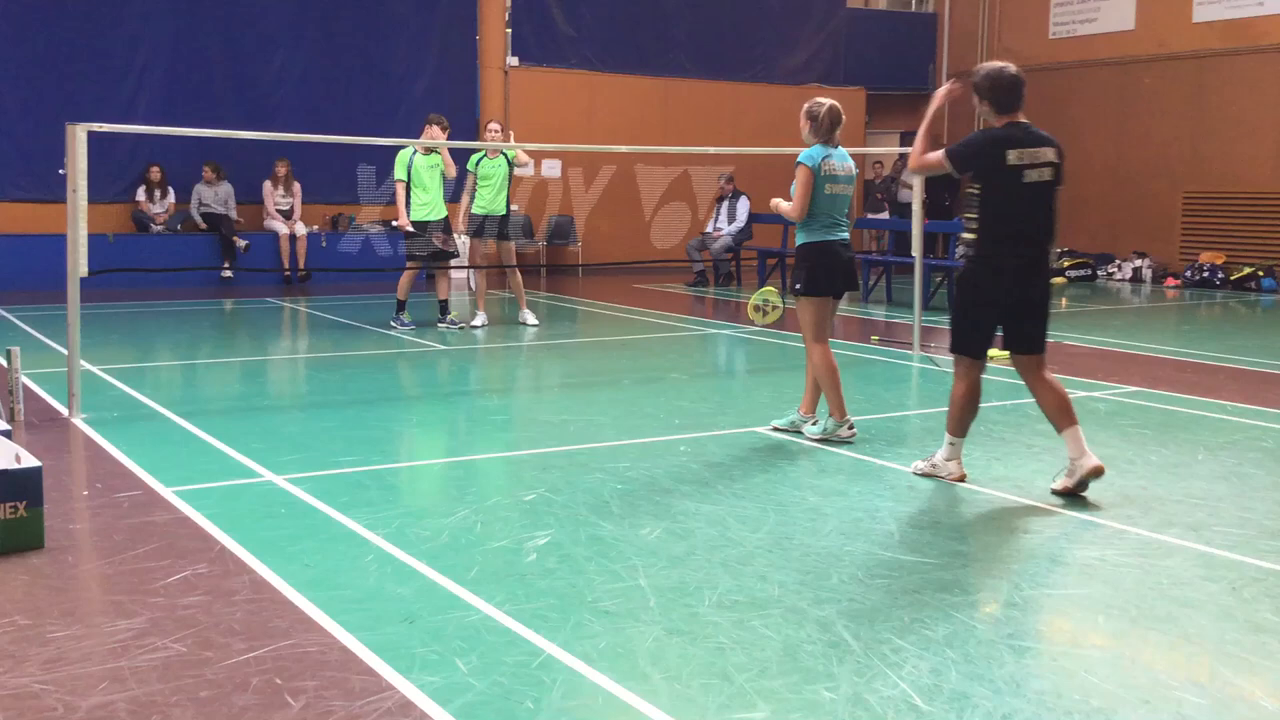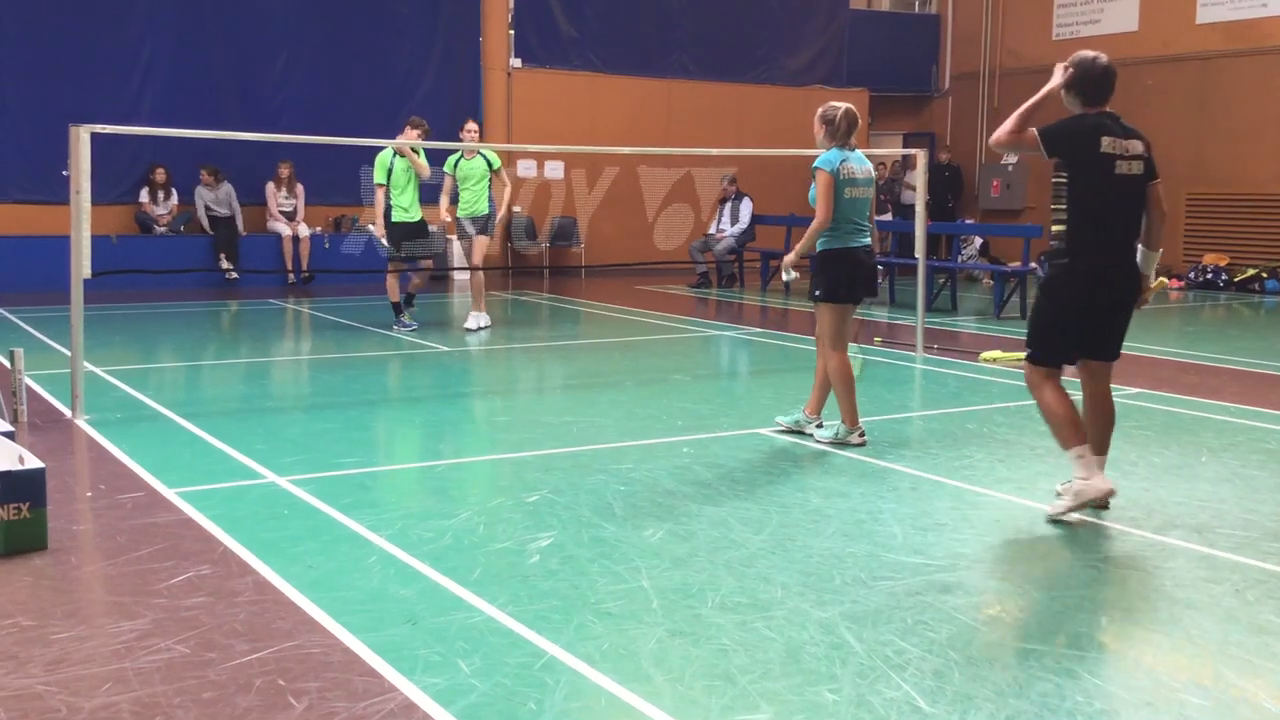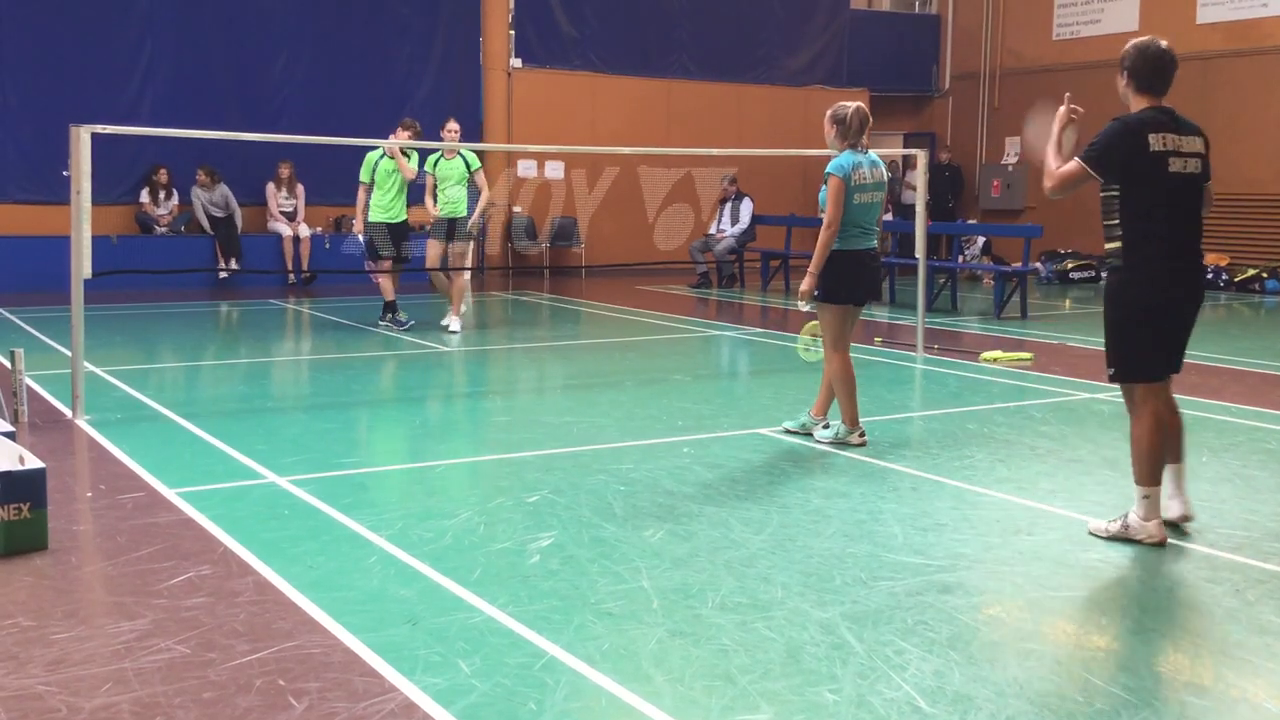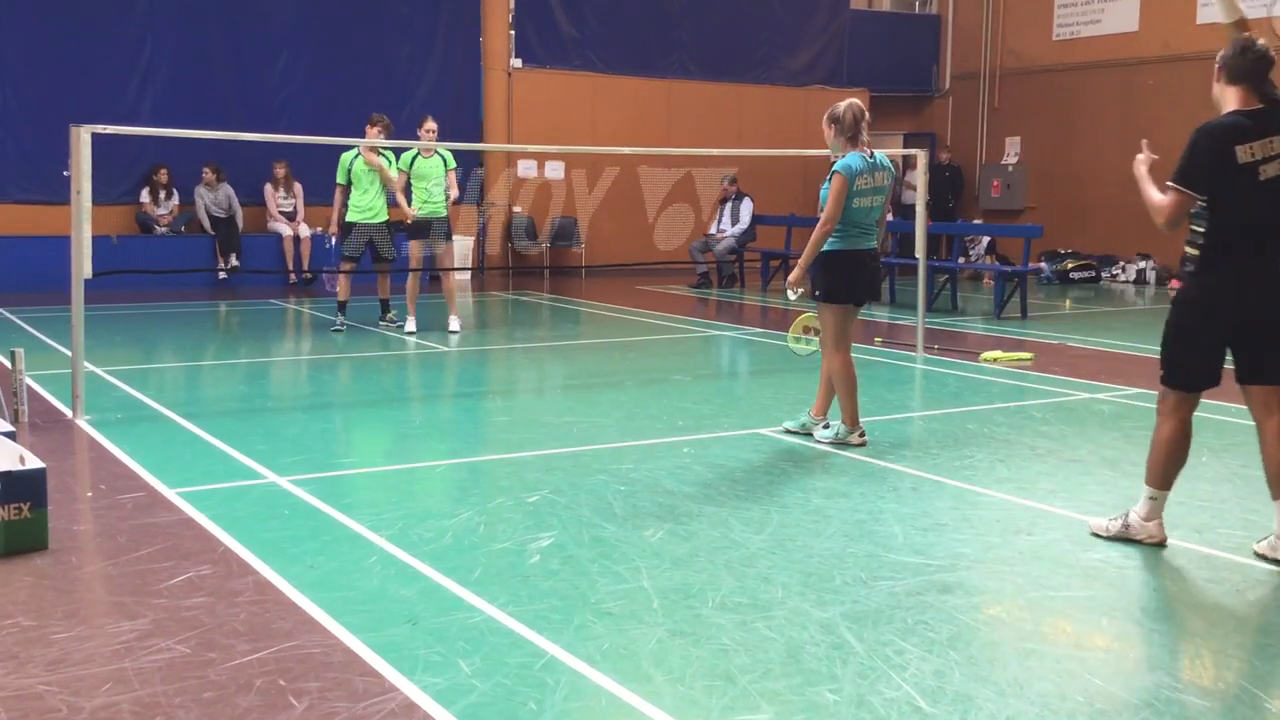
dt=0.5s
person 1, frame 1
left shoulder: (987, 143)
right shoulder: (1047, 146)
left elbow: (917, 164)
right elbow: (1047, 212)
left wrist: (934, 109)
left hip: (986, 274)
right hip: (1033, 274)
left knee: (968, 369)
right knee: (1034, 370)
left ankle: (948, 459)
right ankle: (1081, 459)
person 1, frame 2
left shoulder: (1077, 131)
right shoulder: (1137, 141)
left elbow: (1001, 140)
right elbow: (1157, 214)
left wrist: (1047, 90)
right wrist: (1145, 270)
left hip: (1072, 274)
right hip: (1118, 276)
left knee: (1042, 375)
right knee: (1096, 378)
left ankle: (1088, 477)
right ankle: (1090, 478)
person 1, frame 3
left shoulder: (1125, 131)
right shoulder: (1194, 135)
left elbow: (1055, 183)
left wrist: (1055, 130)
left hip: (1137, 282)
right hip: (1185, 279)
left knee: (1141, 396)
right knee: (1158, 389)
left ankle: (1146, 518)
right ankle: (1177, 495)
person 1, frame 4
left shoulder: (1212, 137)
left elbow: (1167, 216)
left wrist: (1142, 174)
left hip: (1212, 291)
left knee: (1177, 405)
left ankle: (1146, 519)
person 2, frame 1
left shoulder: (810, 157)
right shoulder: (846, 160)
left elbow: (797, 212)
left wrist: (778, 205)
left hip: (816, 254)
right hip: (841, 252)
left knee: (817, 342)
right knee: (815, 339)
left ankle: (840, 420)
right ankle: (806, 414)
person 2, frame 2
left shoulder: (827, 162)
right shoulder: (864, 162)
left elbow: (823, 220)
right elbow: (870, 218)
left wrist: (796, 252)
right wrist: (872, 262)
left hip: (836, 259)
right hip: (862, 257)
left knee: (834, 348)
right knee: (825, 341)
left ankle: (851, 426)
right ankle: (811, 415)
person 2, frame 3
left shoulder: (840, 166)
right shoulder: (878, 164)
left elbow: (831, 227)
left wrist: (811, 273)
left hip: (841, 262)
right hip: (867, 261)
left knee: (836, 349)
right knee: (836, 345)
left ankle: (851, 427)
right ankle: (817, 417)
person 2, frame 4
left shoulder: (845, 167)
right shoulder: (884, 165)
left elbow: (827, 224)
left wrist: (801, 266)
left hip: (838, 262)
right hip: (865, 261)
left knee: (837, 348)
right knee: (832, 345)
left ankle: (851, 427)
right ankle: (817, 416)
person 3, frame 1
left shoulder: (440, 154)
right shoulder: (406, 155)
left elbow: (452, 174)
right elbow: (400, 188)
left wrist: (441, 145)
right wrist: (402, 216)
left hip: (440, 219)
right hip: (417, 220)
left knee: (443, 268)
right knee: (412, 268)
left ankle: (444, 315)
right ankle: (399, 314)
person 3, frame 2
left shoulder: (417, 152)
right shoulder: (385, 157)
left elbow: (425, 174)
right elbow: (380, 192)
left wrist: (408, 152)
right wrist: (379, 223)
left hip: (417, 218)
right hip: (396, 220)
left knee: (425, 265)
right knee: (395, 268)
left ankle: (407, 305)
right ankle: (398, 316)
person 3, frame 3
left shoulder: (411, 156)
right shoulder: (373, 156)
left elbow: (409, 176)
right elbow: (363, 190)
left wrist: (396, 152)
right wrist: (358, 220)
left hip: (399, 220)
right hip: (376, 220)
left knee: (395, 268)
right knee: (384, 267)
left ankle: (386, 313)
right ankle: (395, 313)
person 3, frame 4
left shoulder: (388, 157)
right shoulder: (348, 157)
left elbow: (396, 188)
right elbow: (340, 190)
left wrist: (378, 165)
right wrist: (334, 221)
left hip: (381, 221)
right hip: (354, 221)
left knee: (384, 268)
right knee: (347, 267)
left ankle: (386, 313)
right ankle: (340, 315)
person 4, frame 1
left shoulder: (508, 157)
right shoulder: (475, 159)
left elbow: (525, 161)
right elbow: (468, 191)
left wrist: (512, 144)
right wrist: (461, 216)
left hip: (501, 215)
right hip: (477, 215)
left knee: (511, 266)
right knee: (478, 266)
left ankle: (524, 311)
right ankle: (480, 313)
person 4, frame 2
left shoulder: (489, 157)
right shoulder: (452, 161)
left elbow: (507, 185)
right elbow: (446, 193)
left wrist: (502, 210)
right wrist: (443, 211)
left hip: (485, 216)
right hip: (464, 218)
left knee: (476, 265)
right knee: (473, 268)
left ankle: (475, 313)
right ankle: (482, 314)
person 4, frame 3
left shoulder: (469, 158)
right shoulder: (432, 160)
left elbow: (484, 191)
right elbow: (429, 193)
left wrist: (476, 216)
right wrist: (431, 209)
left hip: (461, 218)
right hip: (440, 219)
left knee: (458, 270)
right knee: (432, 268)
left ankle: (455, 317)
right ankle: (455, 305)
person 4, frame 4
left shoulder: (446, 156)
right shoulder: (407, 157)
left elbow: (454, 189)
left wrist: (453, 196)
left hip: (441, 217)
right hip: (418, 219)
left knee: (446, 270)
right knee: (415, 269)
left ankle: (453, 317)
right ankle: (411, 318)
